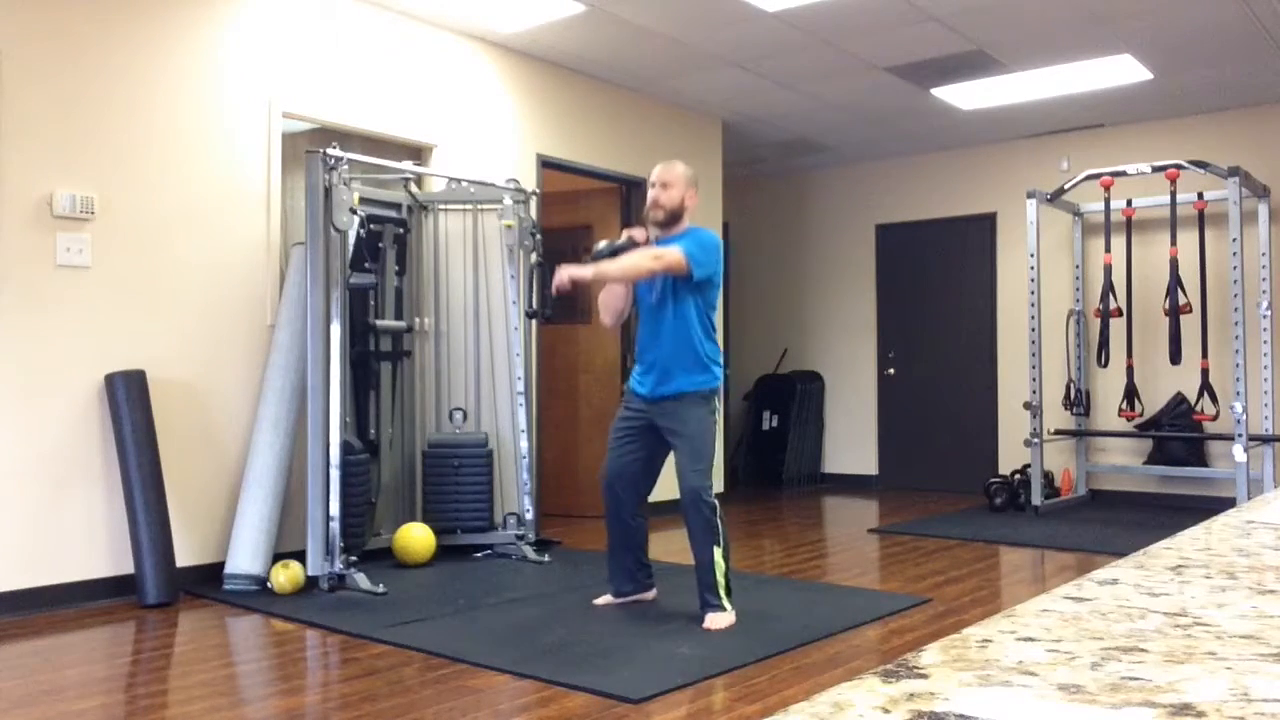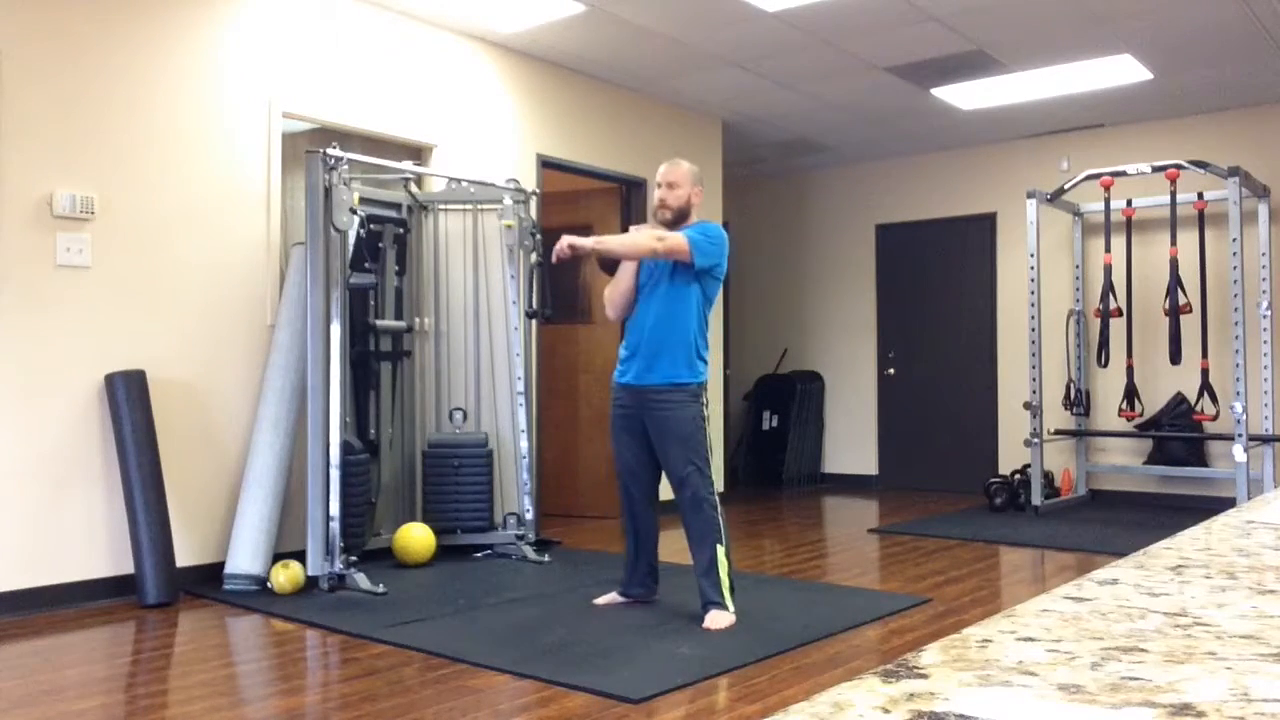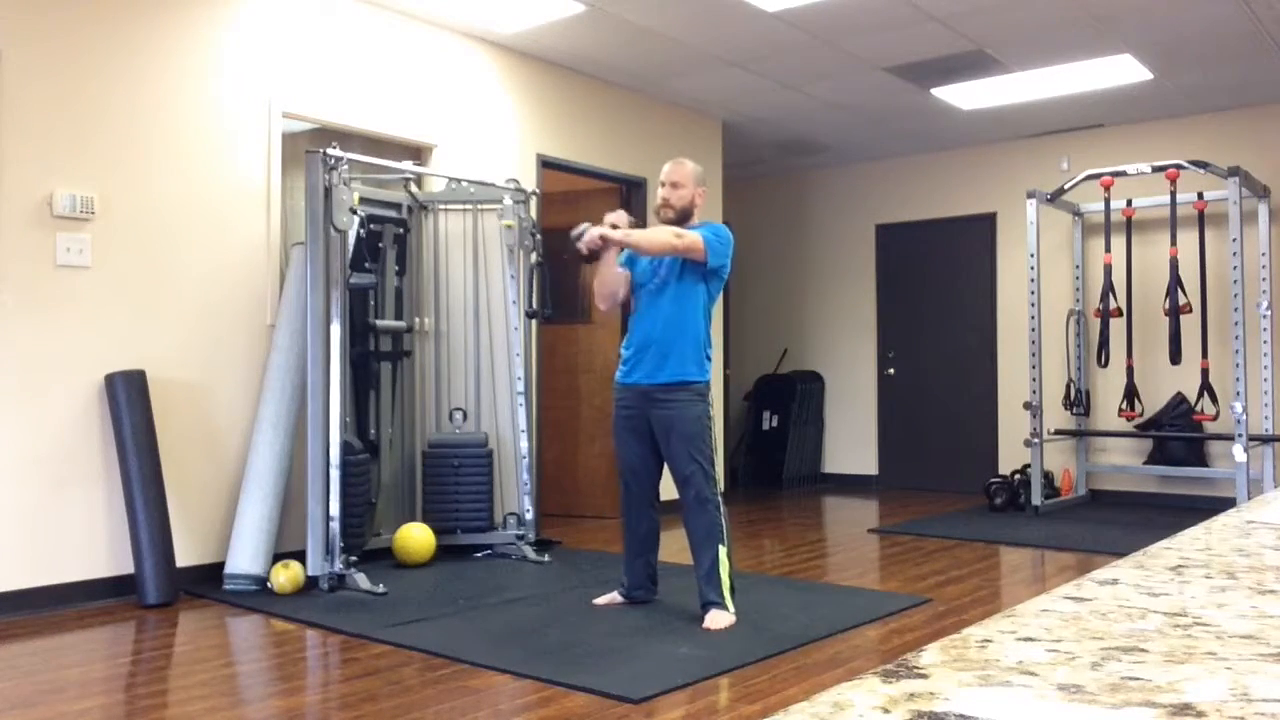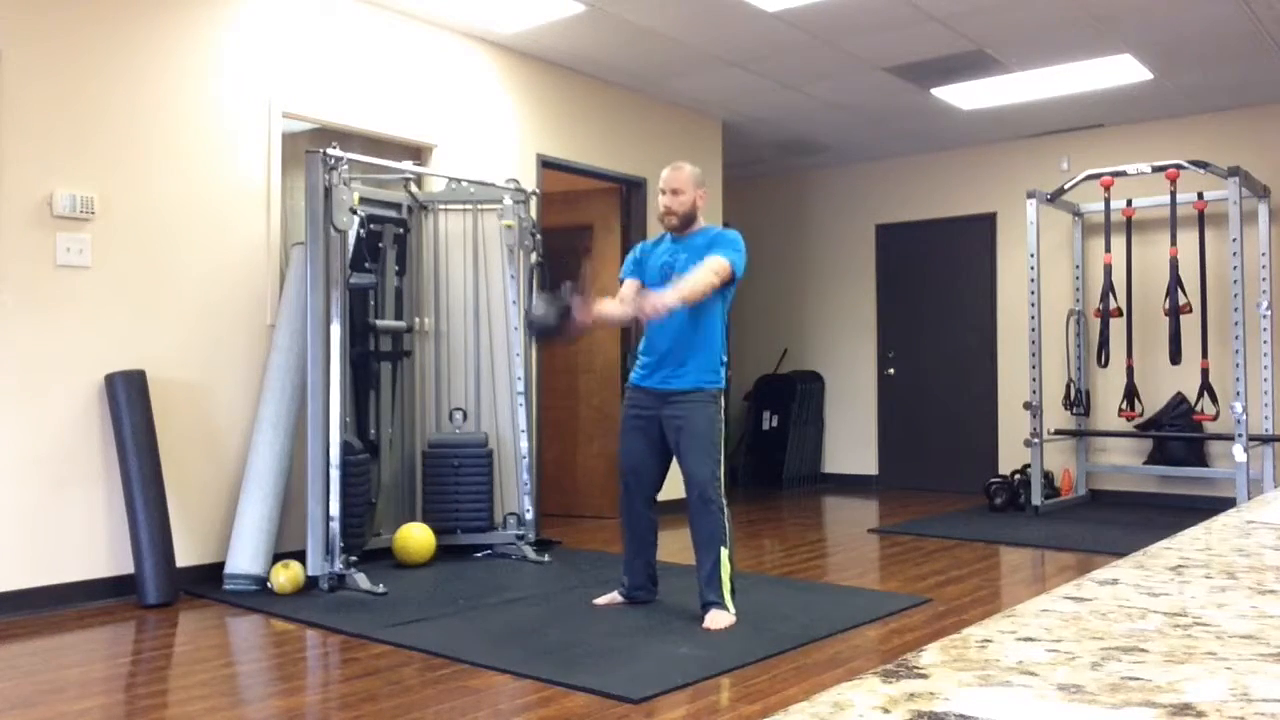
dt=0.3s
person 1, frame 1
left shoulder: (704, 243)
right shoulder: (642, 249)
left elbow: (657, 262)
right elbow: (609, 317)
left wrist: (586, 271)
right wrist: (626, 251)
left hip: (693, 394)
right hip: (642, 393)
left knee: (695, 493)
right knee: (617, 484)
left ankle: (717, 601)
right ankle: (631, 583)
person 1, frame 2
left shoulder: (709, 238)
right shoulder: (644, 248)
left elbow: (659, 244)
right elbow: (614, 310)
left wrist: (589, 243)
right wrist: (629, 254)
left hip: (677, 387)
right hip: (628, 385)
left knee: (695, 493)
right knee: (635, 492)
left ankle: (718, 600)
right ankle: (638, 585)
person 1, frame 3
left shoulder: (715, 238)
right shoulder: (641, 248)
left elbow: (676, 241)
right elbow: (607, 300)
left wrist: (613, 233)
right wrist: (612, 245)
left hip: (682, 386)
right hip: (631, 385)
left knee: (698, 493)
right knee: (636, 492)
left ankle: (718, 600)
right ankle: (638, 585)
person 1, frame 4
left shoulder: (724, 241)
right shoulder: (644, 253)
left elbow: (711, 276)
right elbow: (624, 302)
left wrist: (668, 296)
right wrist: (595, 311)
left hip: (695, 388)
right hip: (644, 386)
left knee: (704, 489)
right knee: (634, 486)
left ankle: (719, 600)
right ankle: (638, 585)
